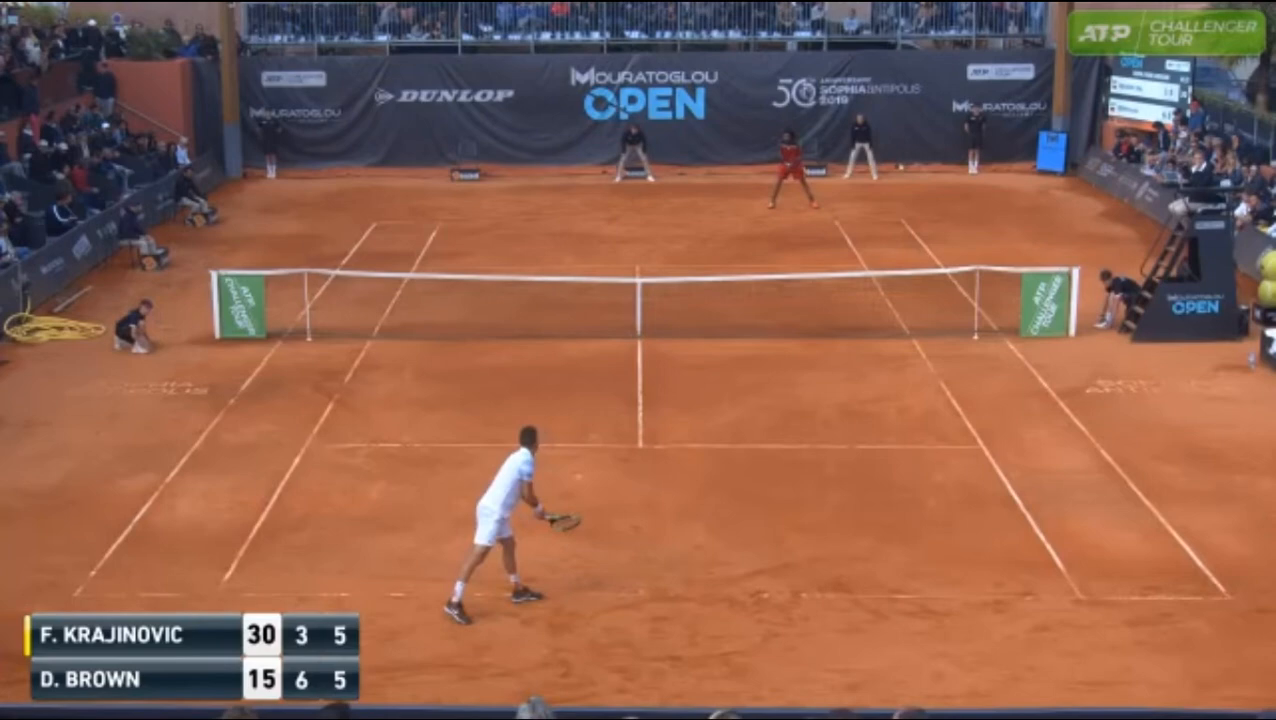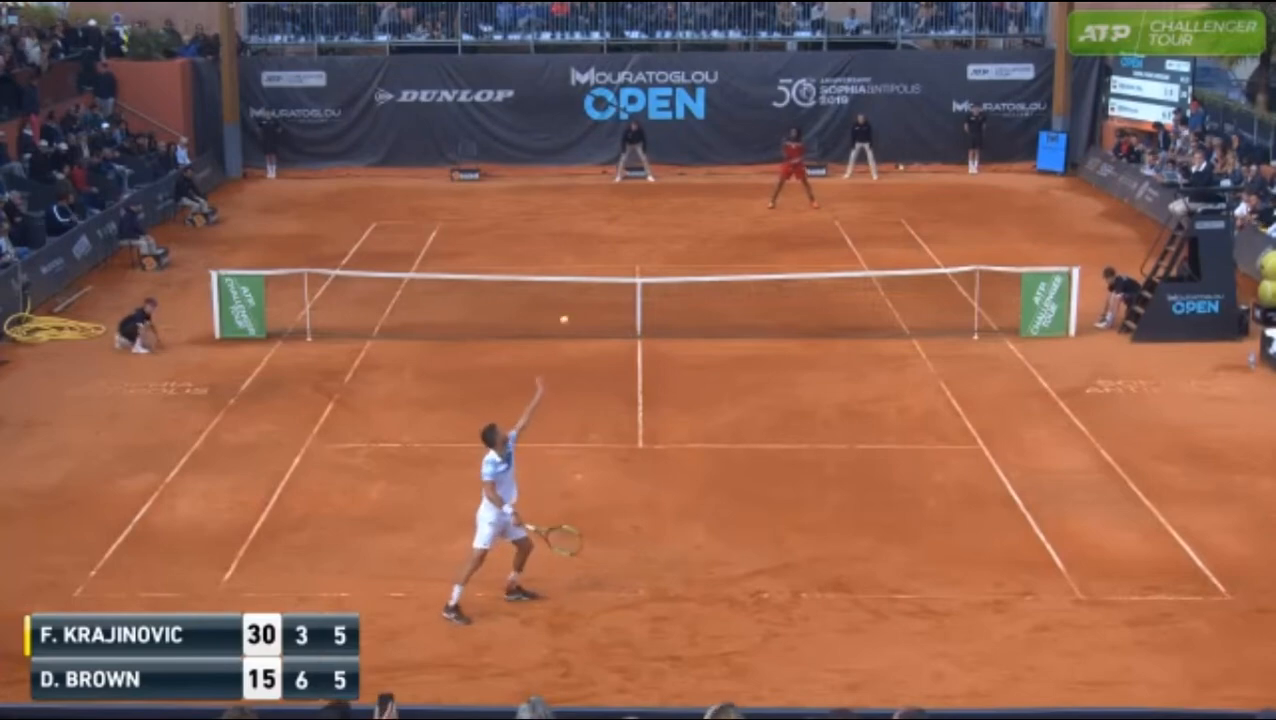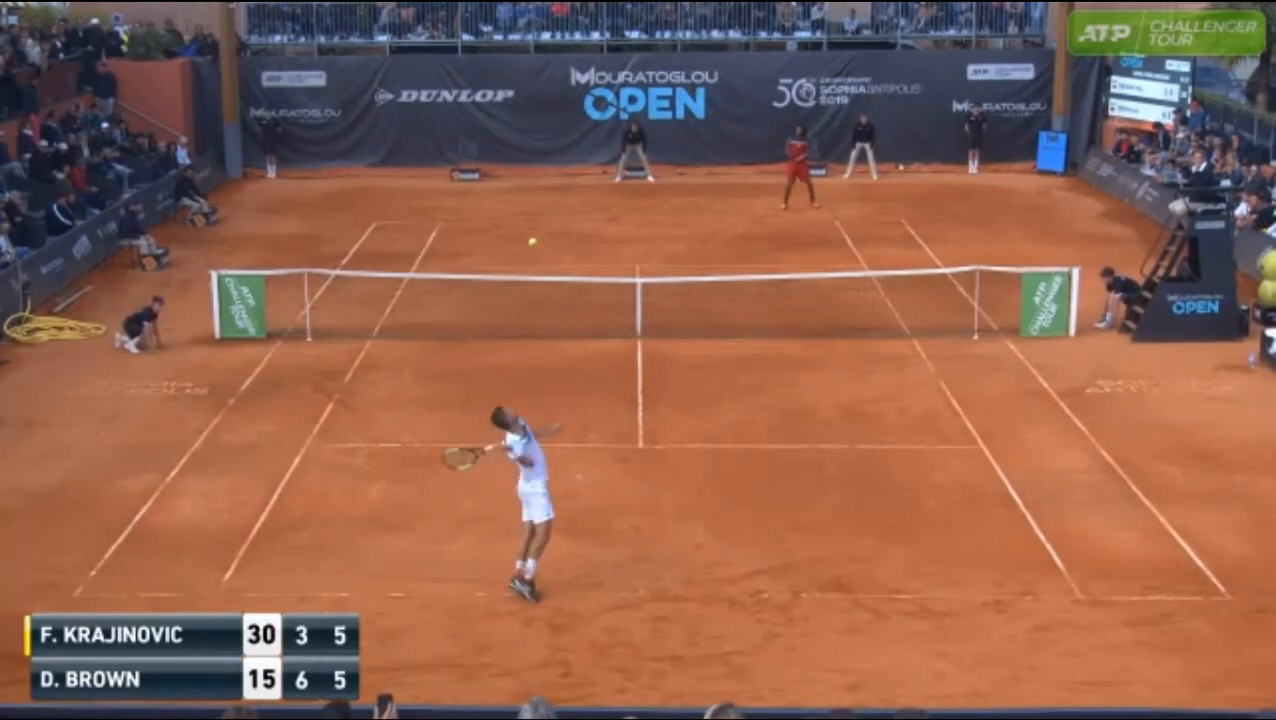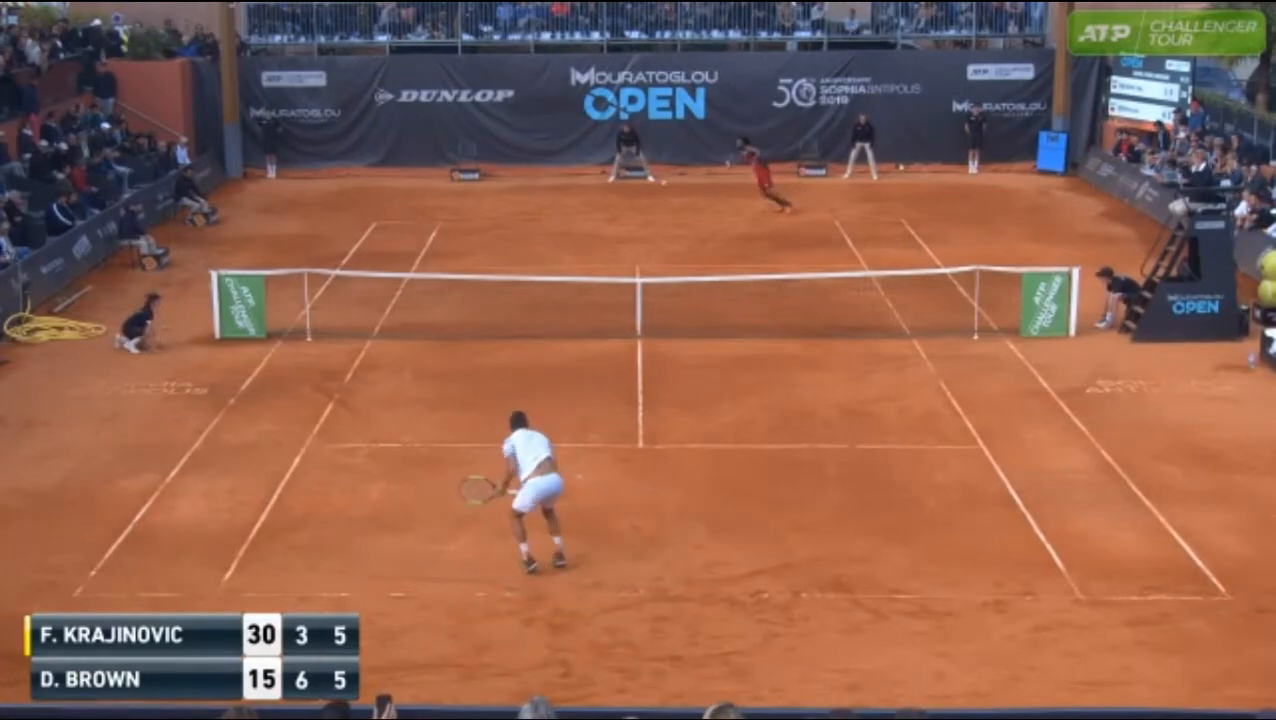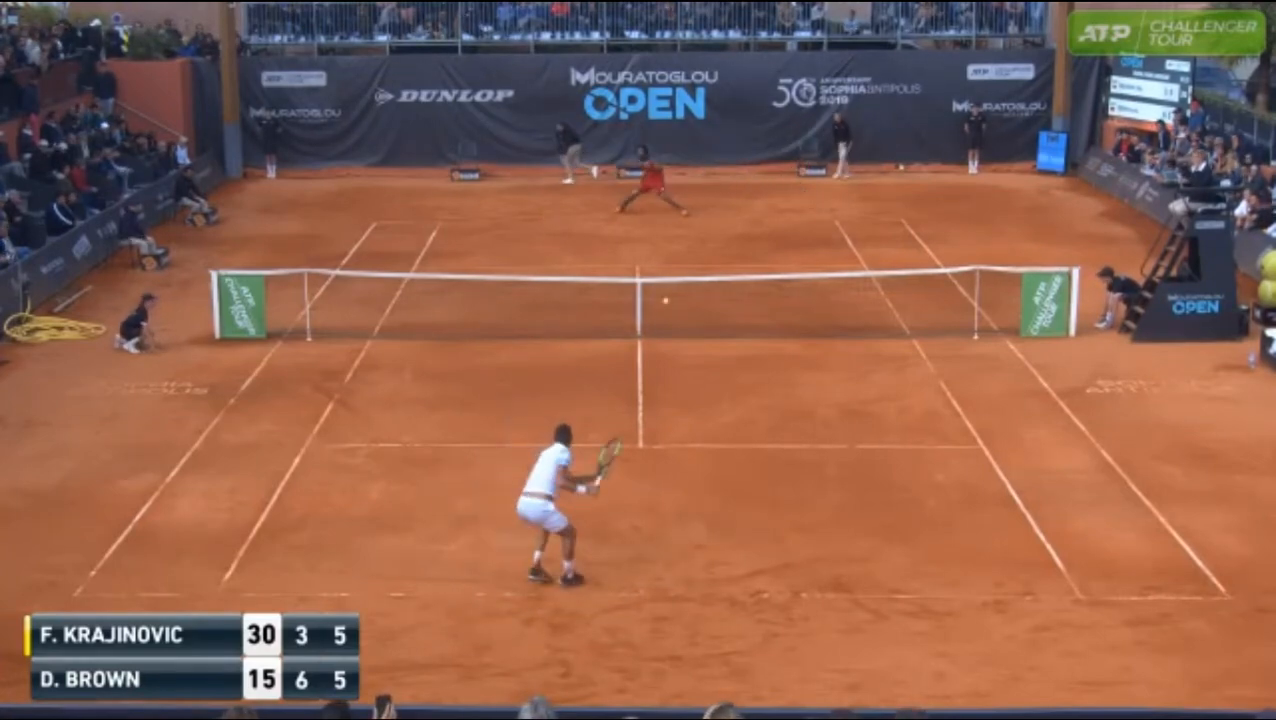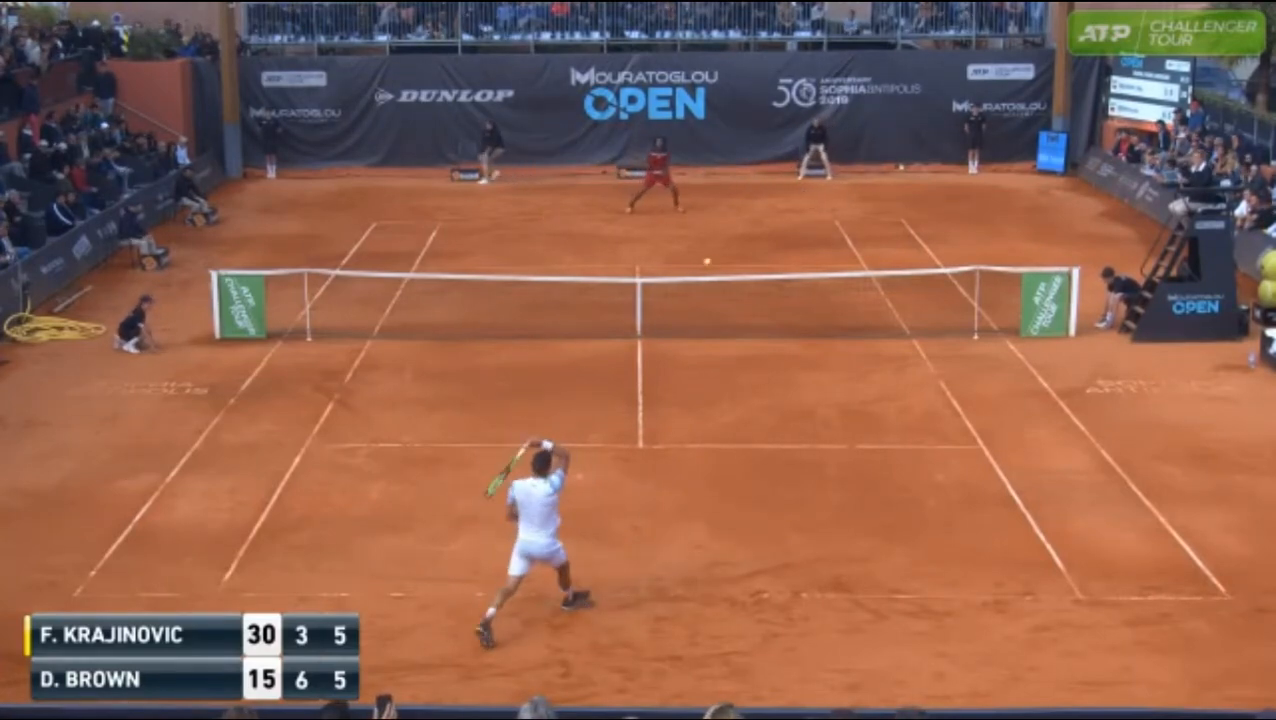
dt=0.7s
person 1, frame 1
left shoulder: (518, 457)
right shoulder: (527, 460)
right elbow: (528, 494)
left wrist: (535, 508)
right wrist: (539, 508)
left hip: (496, 511)
right hip: (492, 511)
left knee: (509, 544)
right knee: (479, 554)
left ankle: (519, 590)
right ankle: (454, 603)
person 1, frame 2
left shoulder: (508, 444)
right shoulder: (490, 463)
left elbow: (524, 419)
right elbow: (490, 494)
left wrist: (540, 393)
right wrist: (510, 511)
left hip: (507, 513)
right hip: (492, 516)
left knee: (526, 546)
right knee: (477, 559)
left ankle: (512, 588)
right ankle: (452, 606)
person 1, frame 3
left shoulder: (520, 424)
right shoulder: (513, 443)
left elbow: (533, 435)
right elbow: (530, 462)
left wrist: (549, 430)
left hip: (532, 486)
right hip: (534, 487)
left knee: (530, 534)
right knee: (544, 531)
left ankle: (519, 577)
right ankle: (527, 579)
person 1, frame 4
left shoulder: (510, 441)
right shoulder: (542, 437)
left elbow: (511, 468)
left wrist: (503, 486)
left hip: (535, 485)
right hip: (554, 480)
left knee: (515, 516)
right knee: (548, 513)
left ankle: (528, 559)
right ankle: (559, 555)
person 1, frame 5
left shoulder: (549, 453)
right shoulder: (563, 453)
left elbow: (567, 478)
right elbow: (560, 482)
left wrist: (590, 478)
right wrist: (581, 488)
left hip: (522, 504)
right hip: (537, 506)
left knee: (547, 527)
right knee: (570, 533)
left ankle: (536, 569)
right ankle: (568, 577)
person 1, frame 6
left shoulder: (516, 486)
right shoulder: (553, 485)
left elbow: (511, 514)
right elbow: (565, 455)
right wrist: (544, 444)
left hip: (524, 544)
right hip: (547, 546)
left knee: (510, 587)
right knee: (563, 566)
left ankle: (487, 622)
right ankle: (570, 599)
